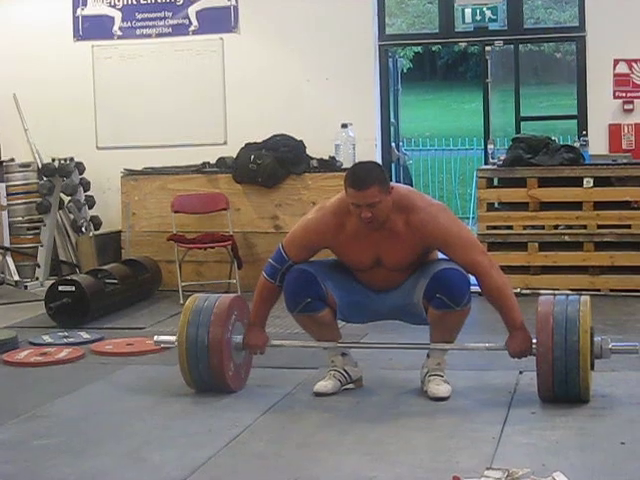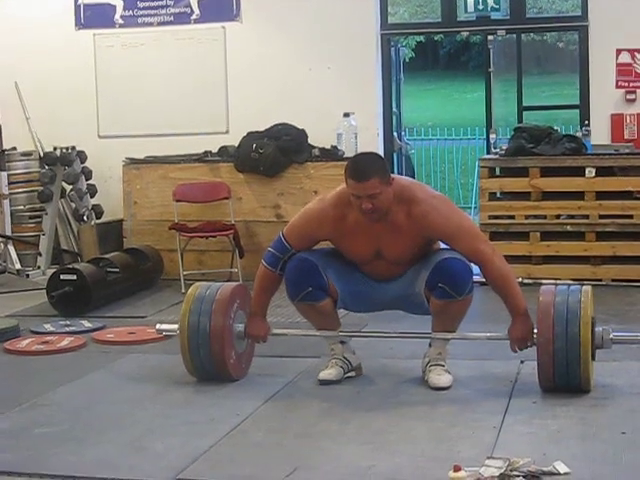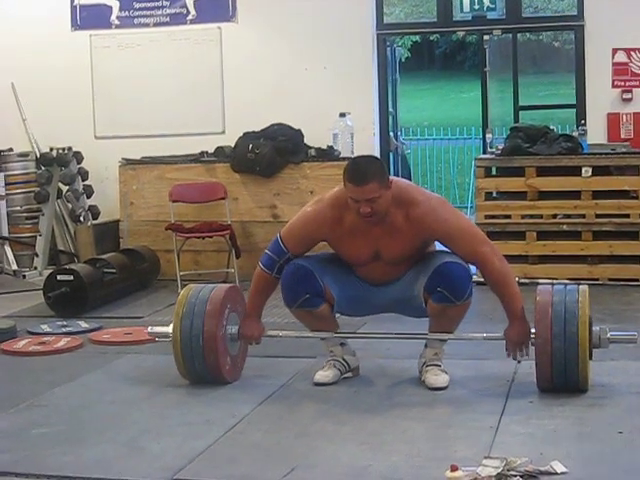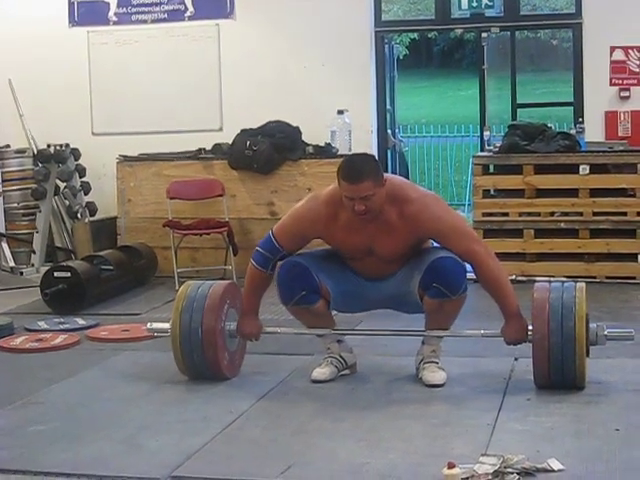
dt=0.7s
person 1, frame 1
left shoulder: (424, 214)
right shoulder: (326, 219)
left elbow: (484, 267)
right elbow: (277, 266)
left wrist: (517, 330)
right wrist: (256, 326)
left hip: (414, 292)
right hip: (359, 292)
left knee: (453, 281)
right knee: (298, 284)
left ankle: (435, 366)
right ankle: (342, 364)
person 1, frame 2
left shoulder: (425, 207)
right shoulder: (327, 211)
left elbow: (487, 256)
right elbow: (276, 255)
left wrist: (520, 317)
right wrist: (257, 315)
left hip: (416, 282)
right hip: (360, 282)
left knee: (455, 270)
right knee: (299, 271)
left ankle: (436, 355)
right ankle: (342, 353)
person 1, frame 3
left shoulder: (424, 209)
right shoulder: (324, 213)
left elbow: (488, 256)
right elbow: (274, 257)
left wrist: (517, 320)
right wrist: (252, 317)
left hip: (413, 284)
right hip: (355, 286)
left knee: (455, 275)
right knee: (296, 278)
left ankle: (432, 355)
right ankle: (340, 354)
person 1, frame 4
left shoulder: (417, 206)
right shoulder: (319, 209)
left elbow: (480, 255)
right elbow: (266, 252)
left wrist: (513, 317)
right wrist: (249, 314)
left hip: (408, 280)
right hip: (351, 280)
left knee: (449, 270)
right knee: (291, 275)
left ankle: (429, 353)
right ankle: (338, 351)
